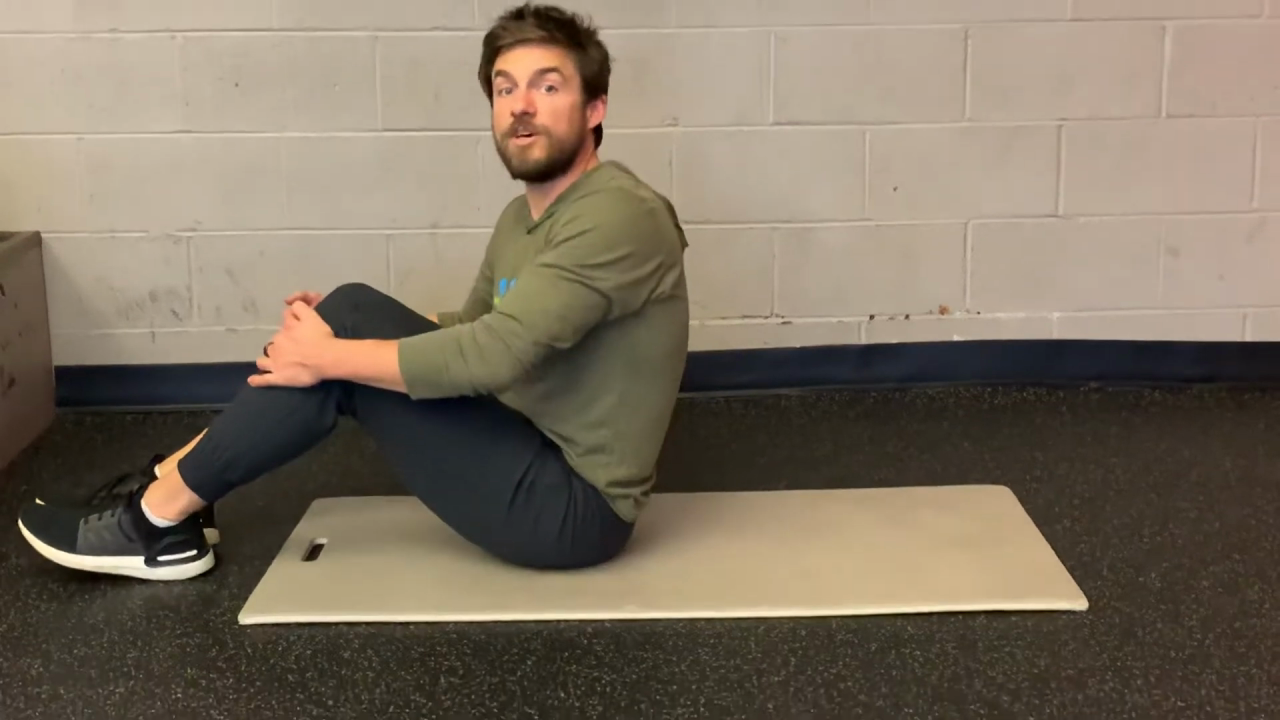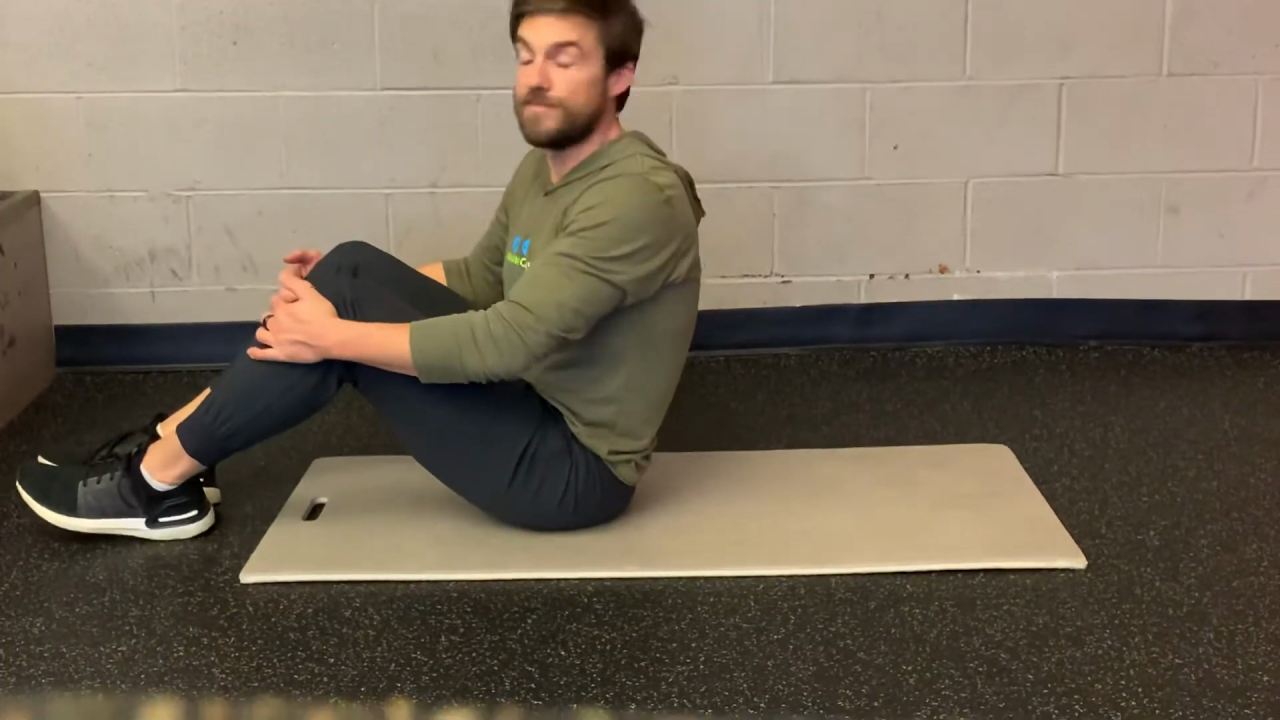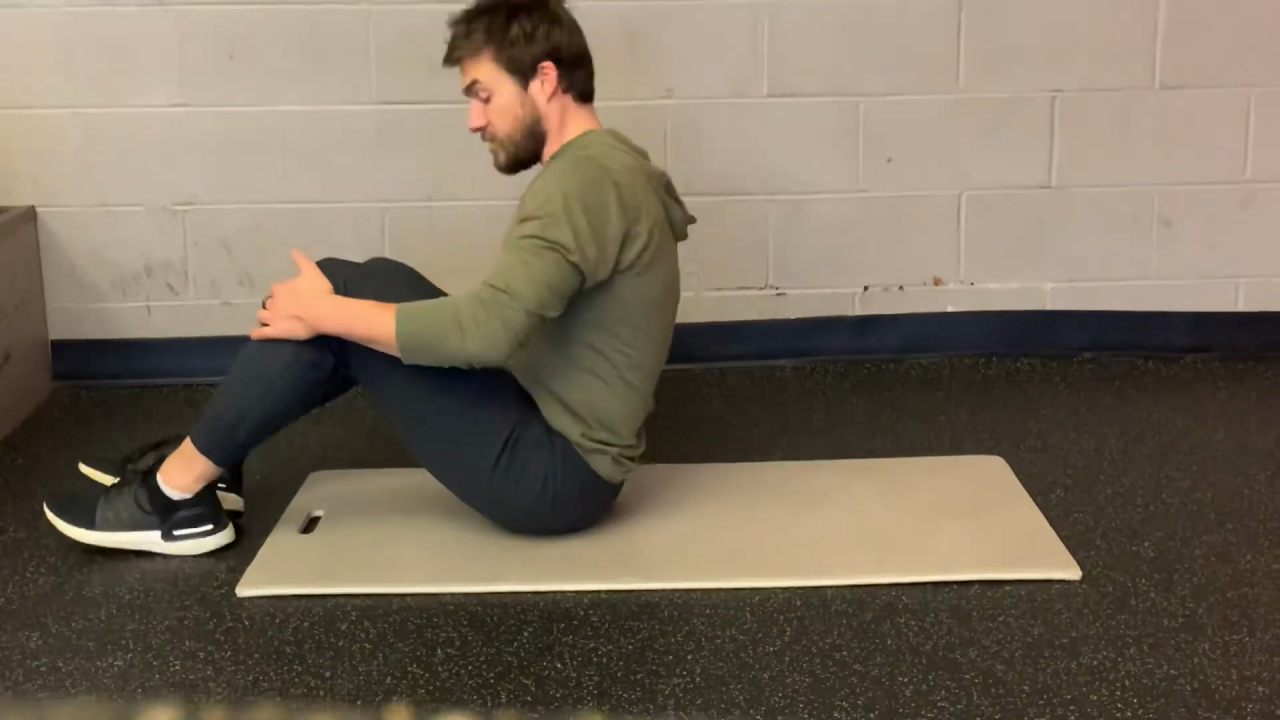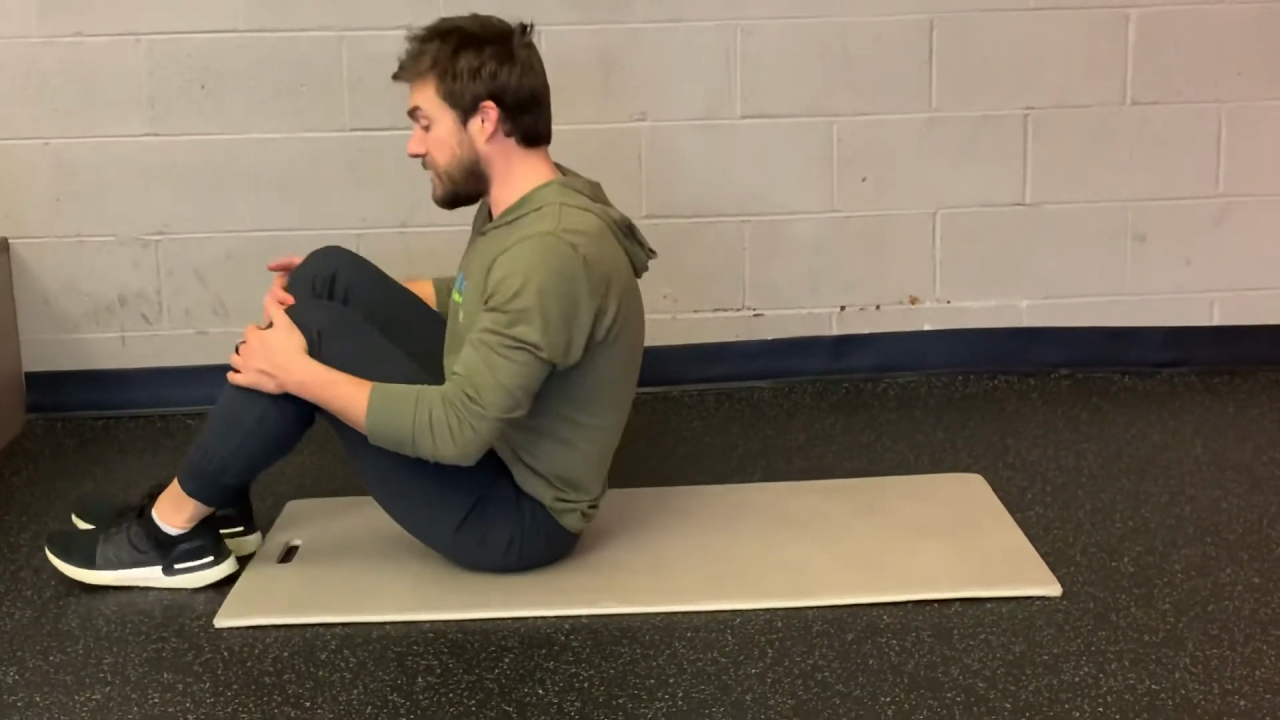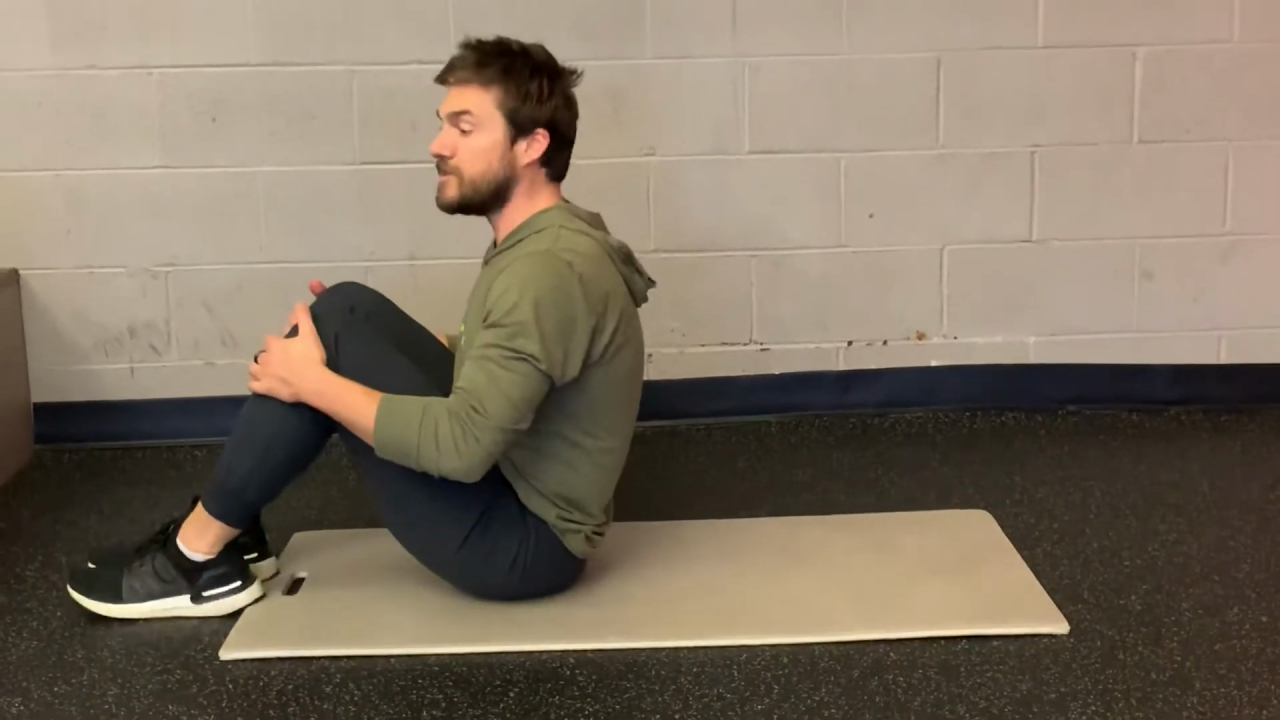
dt=1s
person 1, frame 1
left shoulder: (619, 217)
right shoulder: (521, 218)
left elbow: (493, 352)
right elbow: (475, 328)
left wrist: (329, 357)
right wrist: (342, 331)
left hip: (571, 507)
right hip: (539, 455)
left knee: (341, 354)
right knee: (353, 308)
left ankle: (157, 520)
right ankle: (171, 482)
person 1, frame 2
left shoulder: (637, 199)
right shoulder: (542, 170)
left elbow: (505, 340)
right elbow: (481, 278)
left wrist: (333, 335)
right wrist: (345, 285)
left hip: (574, 471)
right hip: (541, 409)
left knee: (344, 308)
right knee: (352, 265)
left ankle: (157, 480)
right ankle: (174, 440)
person 1, frame 3
left shoulder: (583, 179)
right shoulder: (593, 170)
left elbow: (487, 330)
right elbow: (506, 312)
left wrist: (328, 313)
right wrist: (350, 301)
left hip: (553, 474)
right hip: (557, 442)
left knee: (339, 294)
right knee: (380, 283)
left ankle: (176, 496)
right ankle: (212, 456)
person 1, frame 4
left shoulder: (554, 249)
right shoulder: (519, 203)
left elbow: (459, 431)
right elbow: (472, 305)
left wrist: (299, 372)
right wrist: (319, 299)
left hip: (515, 516)
right hip: (493, 439)
left knee: (313, 333)
right knee: (330, 273)
left ankle: (173, 530)
right ankle: (213, 495)
person 1, frame 5
left shoulder: (550, 269)
right shoulder: (536, 241)
left elbow: (463, 445)
right elbow: (485, 361)
left wrist: (314, 380)
right wrist: (343, 336)
left hip: (525, 544)
right hip: (513, 487)
left knee: (334, 340)
right knee: (345, 308)
left ankle: (201, 559)
right ankle: (229, 529)
